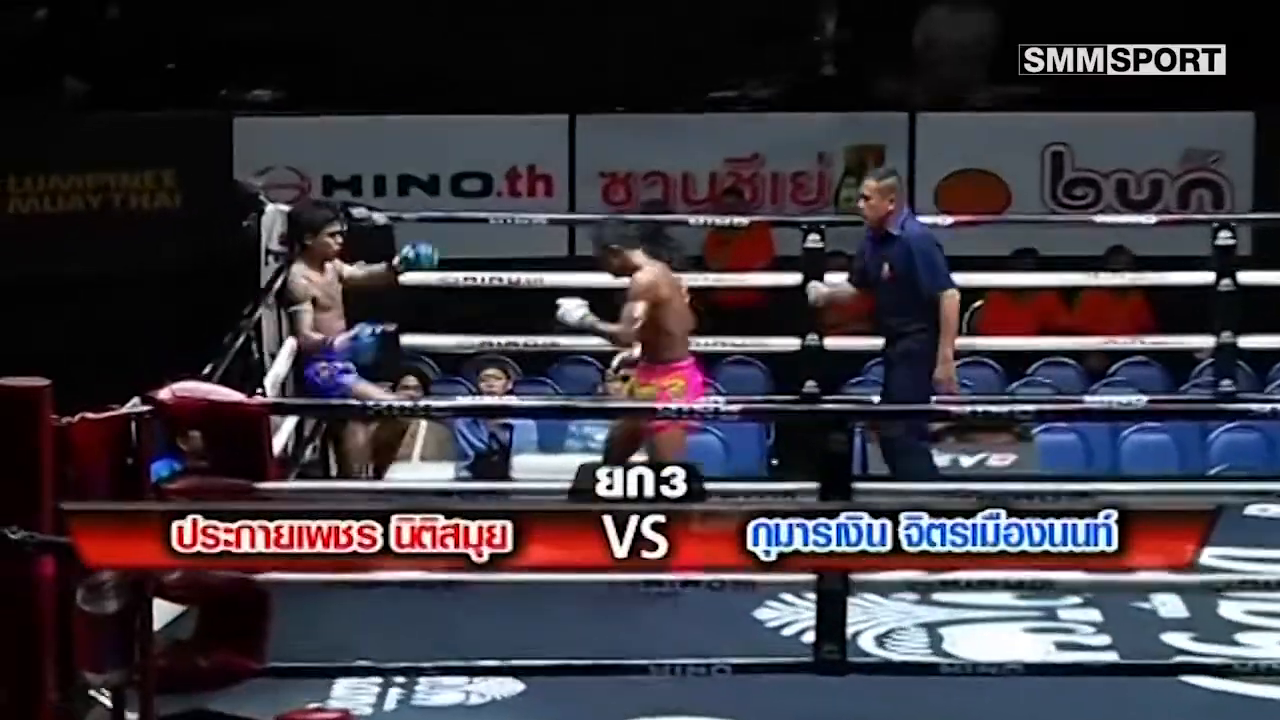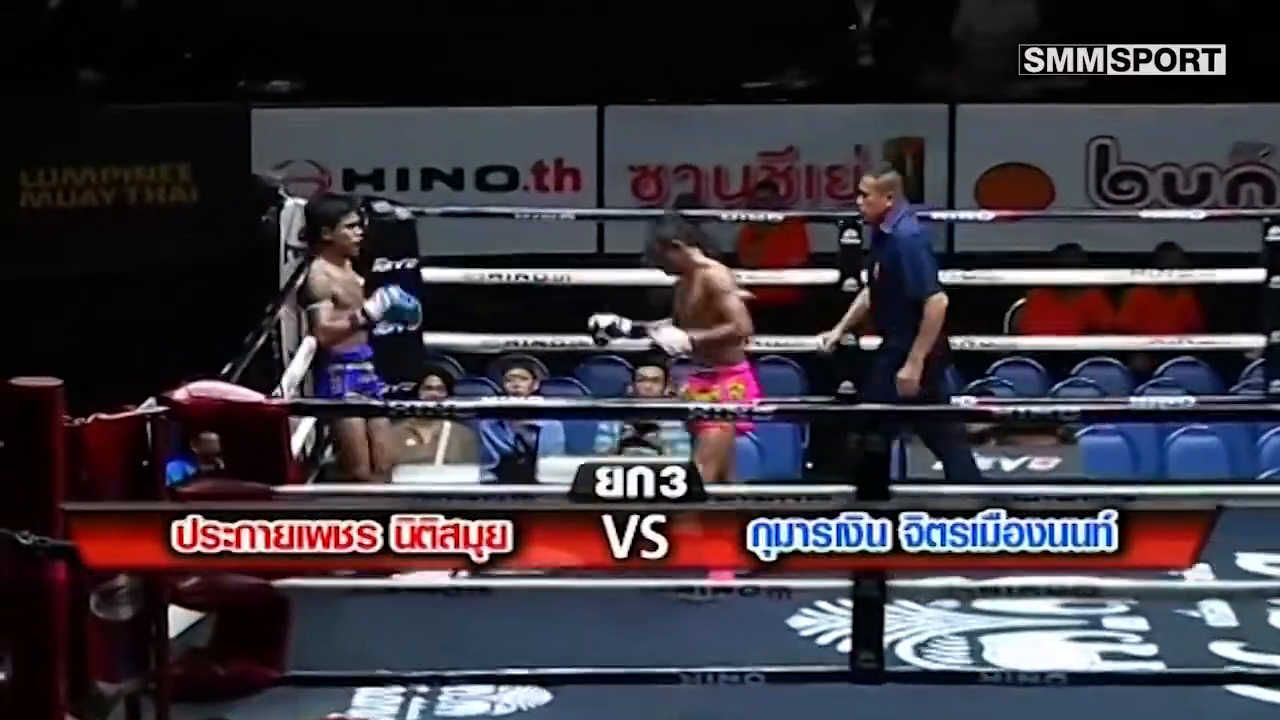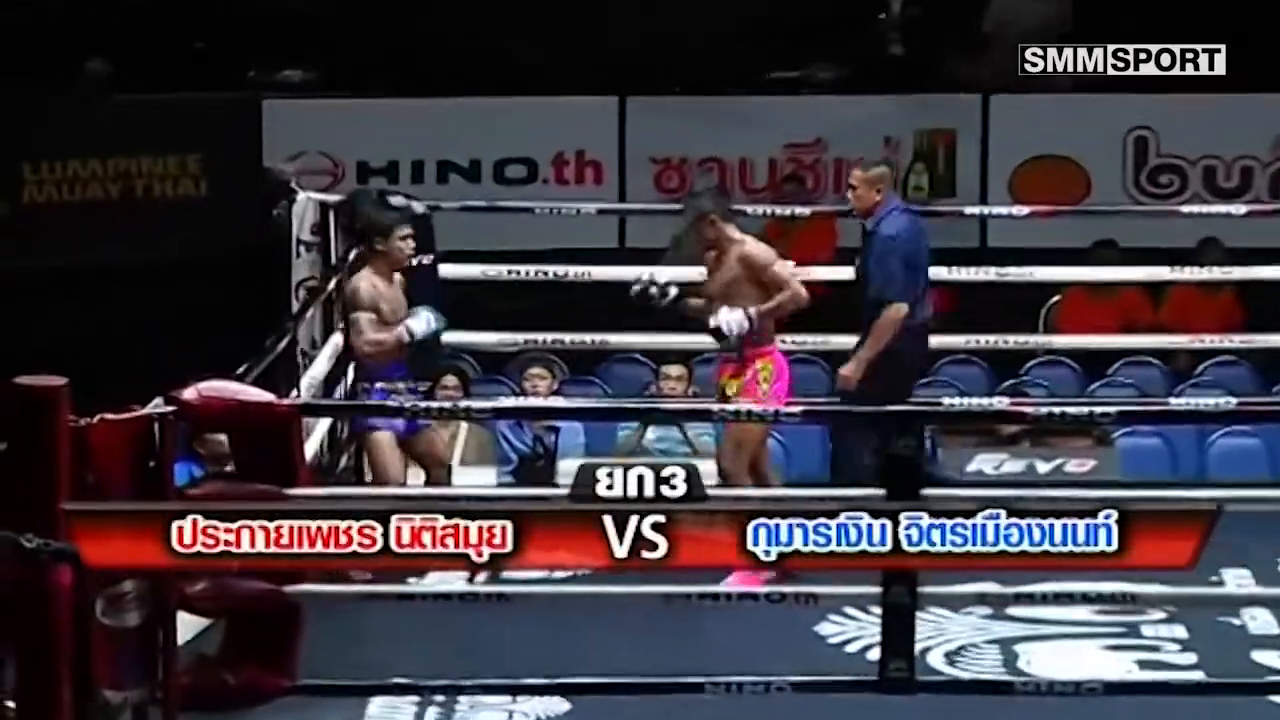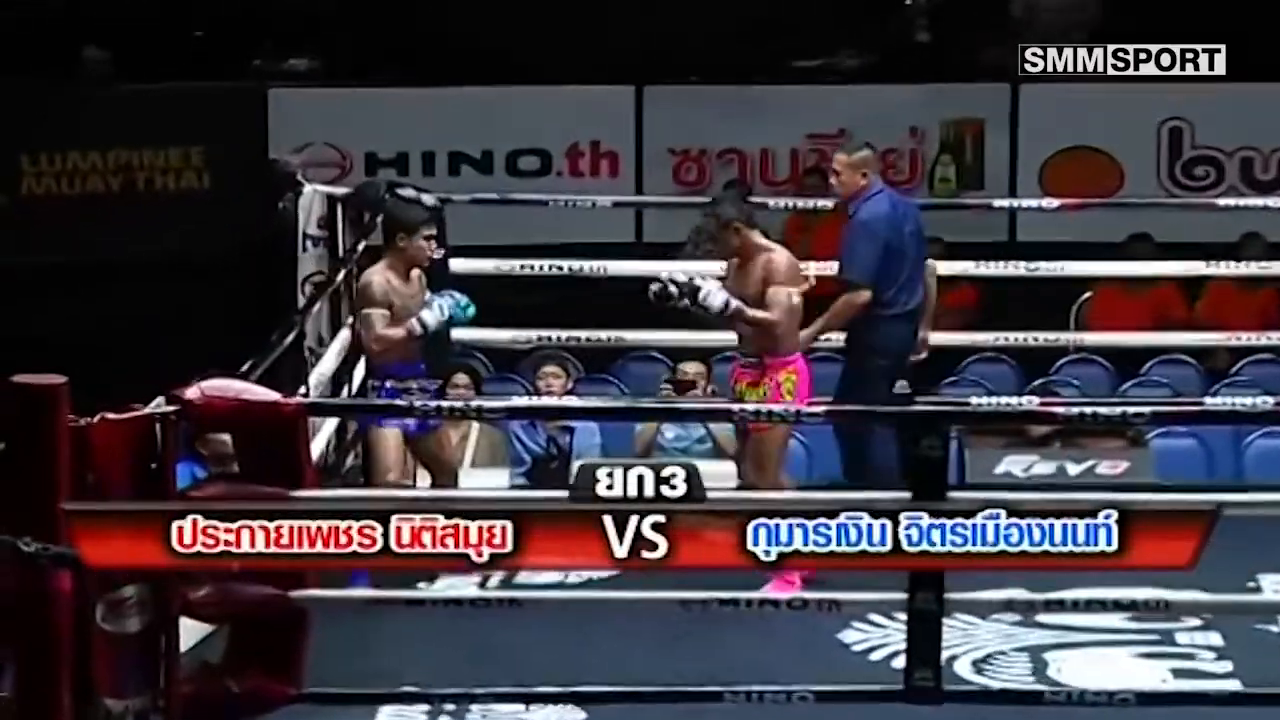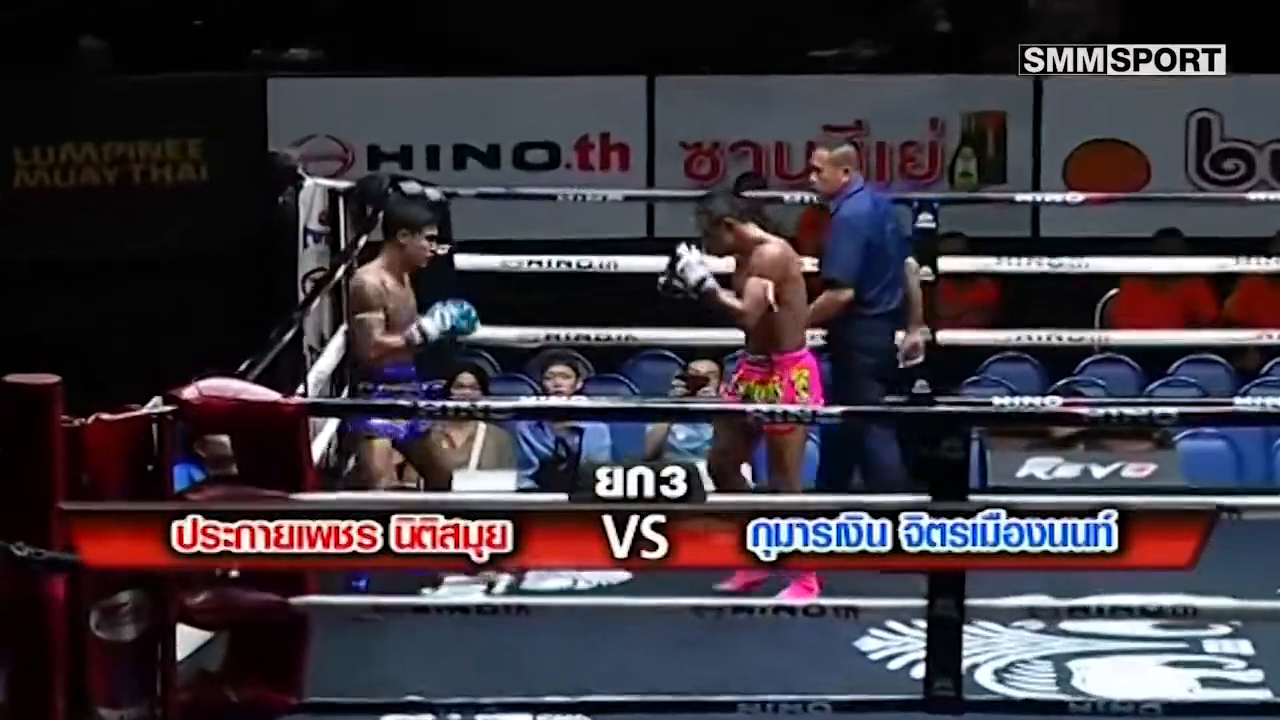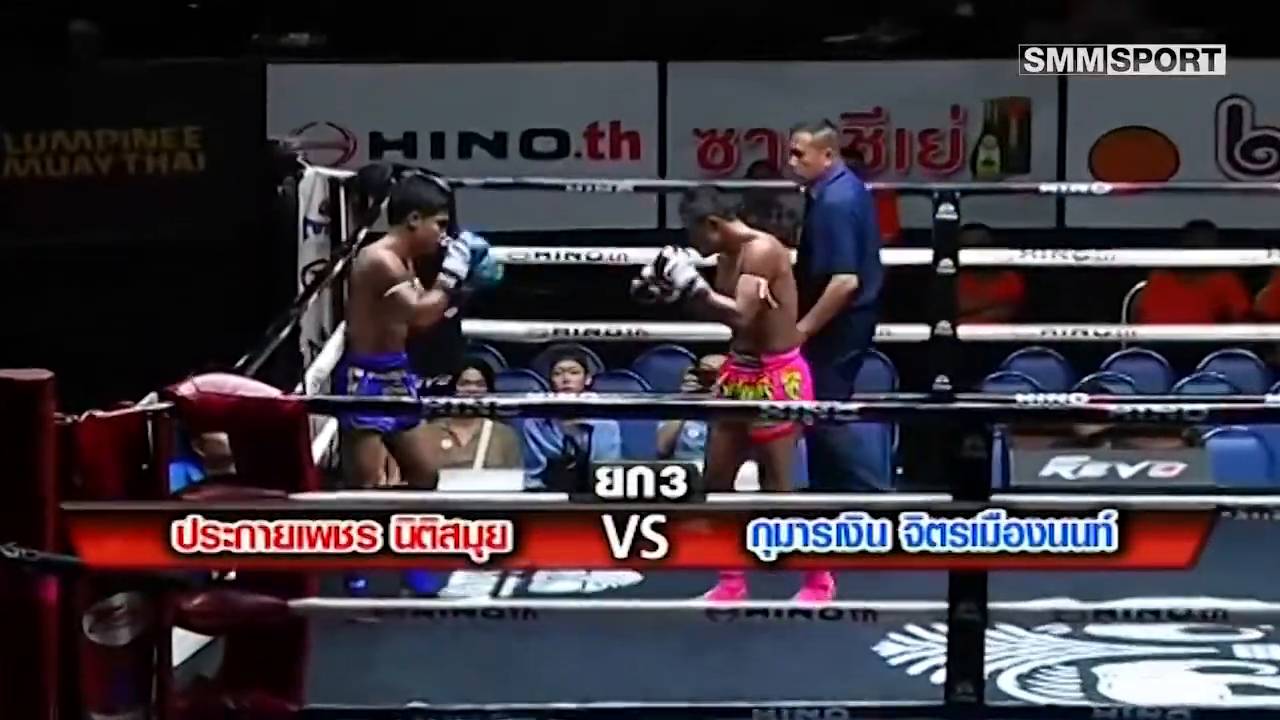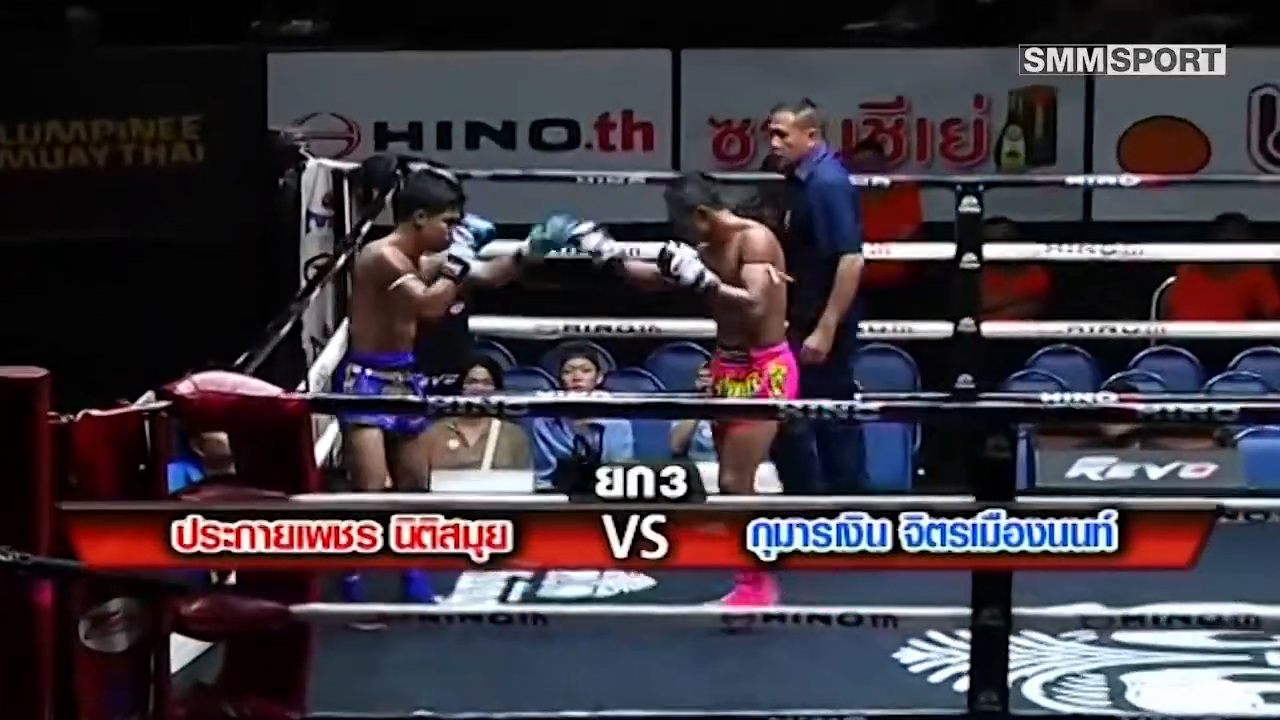
dt=0.2s
person 1, frame 1
left shoulder: (645, 280)
right shoulder: (656, 273)
left elbow: (625, 335)
left wrist: (582, 319)
right wrist: (640, 351)
left hip: (669, 381)
right hip: (652, 376)
right knee: (615, 451)
person 1, frame 2
left shoulder: (715, 275)
right shoulder: (683, 283)
left elbow: (742, 328)
right elbow: (675, 325)
left wrist: (691, 340)
right wrist: (628, 328)
left hip: (727, 385)
right hip: (702, 383)
left knee: (704, 476)
right knee: (718, 478)
left ankle: (722, 565)
person 1, frame 3
left shoulder: (752, 252)
right shoulder: (714, 258)
left elbow: (799, 296)
left wrist: (750, 316)
right wrist: (670, 297)
left hip: (759, 368)
right hip: (731, 366)
left knee: (731, 463)
right knee: (752, 463)
person 1, frame 4
left shoulder: (778, 262)
right shoulder: (737, 264)
left elbow: (779, 325)
right elbow: (730, 314)
left wrist: (726, 304)
right wrist: (687, 296)
left hip: (778, 376)
right hip: (748, 373)
left knee: (758, 478)
right knee: (762, 473)
left ankle: (787, 572)
person 1, frame 5
left shoulder: (773, 254)
right shoulder: (744, 256)
left elbow: (747, 317)
left wrist: (703, 282)
right wrist: (694, 283)
left hip: (786, 374)
right hip: (752, 369)
left knee: (785, 483)
right knee: (720, 465)
left ankle: (806, 579)
person 1, frame 6
left shoulder: (761, 250)
right shoulder: (729, 256)
left elbow: (740, 316)
right elbow: (720, 308)
left wrist: (691, 284)
right wrist: (670, 289)
left hip: (775, 376)
right hip: (738, 373)
left knee: (776, 489)
right knee: (716, 478)
left ankle: (819, 580)
right ankle: (732, 580)
person 1, frame 7
left shoulder: (755, 239)
right shoulder: (709, 247)
left elbow: (755, 306)
right elbow: (661, 277)
left wrist: (701, 279)
right wrist: (609, 253)
left hip: (763, 370)
right hip: (727, 366)
left knee: (735, 483)
right knee: (731, 482)
left ankle: (758, 585)
right ankle: (748, 583)
person 2, frame 1
left shoulder: (915, 238)
right shoulder: (874, 238)
left elbow: (948, 296)
right elbow: (855, 287)
left wrist: (945, 359)
right wrist: (826, 292)
left hip: (918, 345)
right hip: (898, 344)
left knee: (895, 430)
right knee: (907, 429)
person 2, frame 2
left shoulder: (907, 238)
right shoulder: (883, 234)
left elbow: (936, 302)
right elbow: (874, 291)
left wrist: (913, 363)
right wrist: (841, 328)
left hip: (908, 348)
right hip: (904, 345)
right knee: (942, 434)
person 2, frame 3
left shoulder: (887, 237)
right shoulder: (903, 222)
left elbow: (896, 308)
left wrist: (858, 362)
left hip: (891, 349)
right hip: (907, 346)
left knee: (853, 431)
right knee: (888, 430)
person 2, frame 4
left shoulder: (866, 220)
right shoulder: (902, 207)
left elbow: (859, 294)
right elbow: (927, 270)
left wrist: (813, 332)
right wrist: (923, 326)
left hip: (877, 333)
right hip: (902, 327)
left knee: (870, 426)
right knee: (851, 415)
person 2, frame 5
left shoulder: (849, 217)
right shoulder: (879, 205)
left elbow: (841, 293)
right elbow: (909, 268)
right wrist: (914, 327)
left hip: (858, 334)
right hip: (880, 328)
left knee: (869, 430)
right knee: (840, 420)
person 2, frame 6
left shoulder: (833, 202)
right shoulder: (848, 189)
left elbow: (844, 281)
left wrist: (800, 332)
left hip: (837, 326)
right hip: (850, 322)
left knee: (825, 422)
person 2, frame 7
left shoulder: (826, 183)
right shoulder: (806, 177)
left elbow: (851, 260)
left wrist: (824, 329)
left hip: (824, 316)
right hip: (813, 312)
left ankle: (808, 499)
right ankle: (850, 498)
person 3, frame 1
left shoulder: (331, 266)
right shoulder: (299, 279)
left elbow: (368, 275)
right elbow: (304, 338)
left wrist: (400, 263)
right wrist: (339, 344)
left hip: (341, 369)
right hip: (325, 371)
left knee: (355, 460)
person 3, frame 2
left shoulder: (344, 266)
right shoulder: (319, 276)
right elbow: (323, 334)
left wrist: (392, 301)
right wrist: (370, 312)
left hip: (363, 371)
right hip: (340, 376)
left knee: (384, 463)
right knee: (359, 473)
person 3, frame 3
left shoulder: (396, 280)
right shoulder: (363, 287)
right elbow: (364, 346)
left wrist: (423, 323)
right wrist: (412, 330)
left hip: (402, 390)
right hip: (375, 394)
right knee: (391, 484)
person 3, frame 4
left shoulder: (417, 276)
right shoulder: (375, 282)
right elbow: (375, 342)
left wrist: (446, 310)
right wrist: (424, 321)
left hip: (417, 386)
right hip: (387, 391)
left knee: (446, 472)
right knee: (389, 481)
person 3, frame 5
left shoulder: (404, 277)
right shoulder: (369, 282)
right elbow: (372, 349)
left wrist: (445, 320)
right wrist: (426, 329)
left hip: (408, 389)
right hip: (377, 395)
left knee: (440, 477)
right knee: (380, 490)
person 3, frame 6
left shoulder: (403, 261)
right shoulder: (380, 261)
left elbow: (417, 314)
right elbow: (420, 315)
left wrist: (461, 285)
right wrist: (455, 269)
left hip: (397, 378)
right hip: (367, 381)
left knee: (425, 475)
right knee: (368, 488)
person 3, frame 7
left shoulder: (423, 258)
right shoulder: (382, 256)
left elbow: (474, 282)
right elbow: (429, 306)
left wrist: (527, 254)
right wrist: (462, 257)
left hip: (404, 378)
right hip: (368, 379)
left knee: (415, 487)
right knee: (371, 489)
left ankle: (415, 586)
right ankle: (351, 587)
